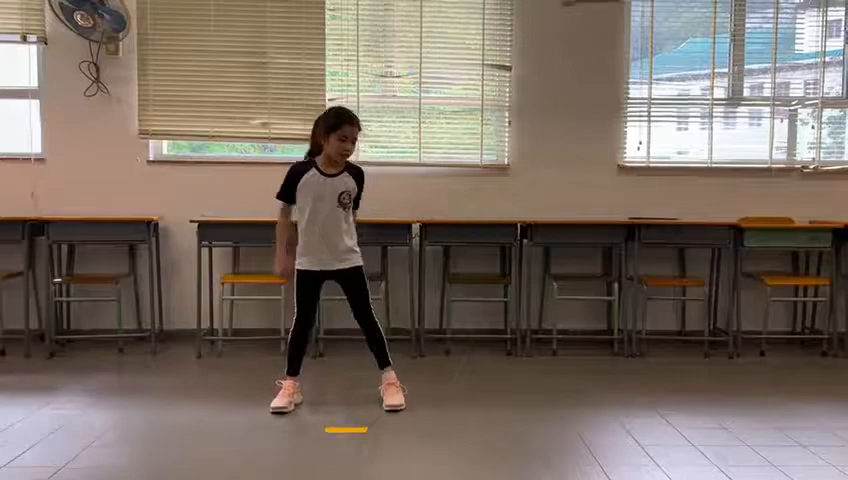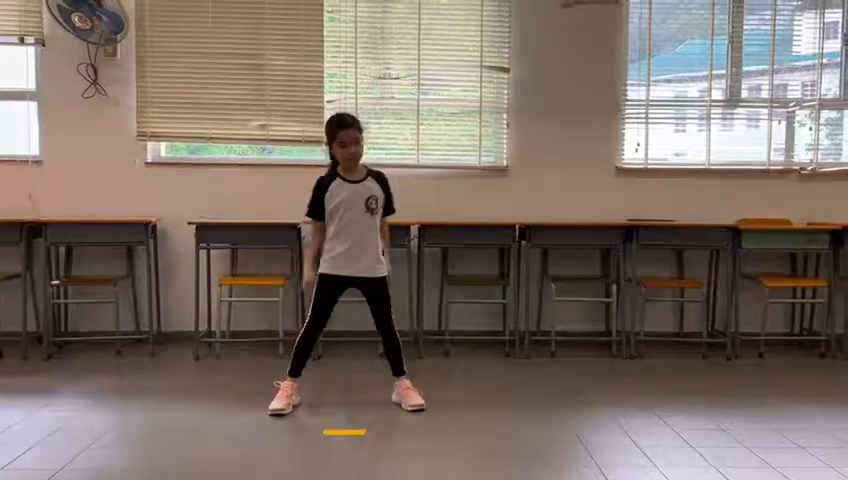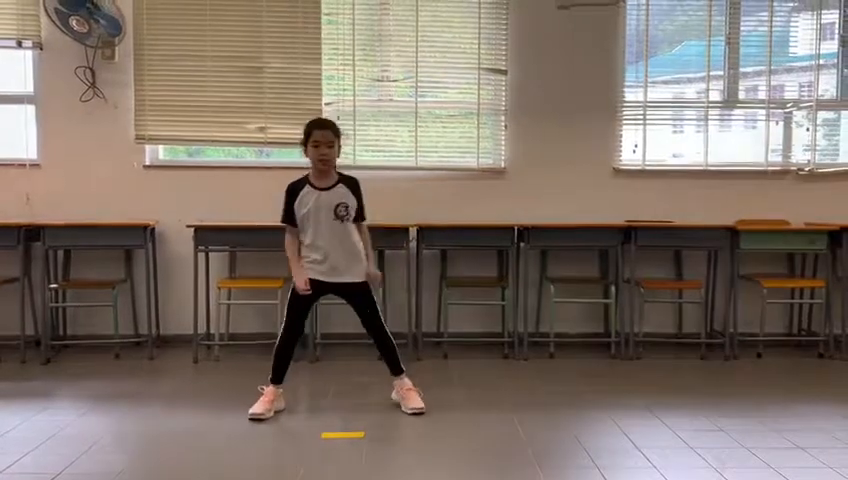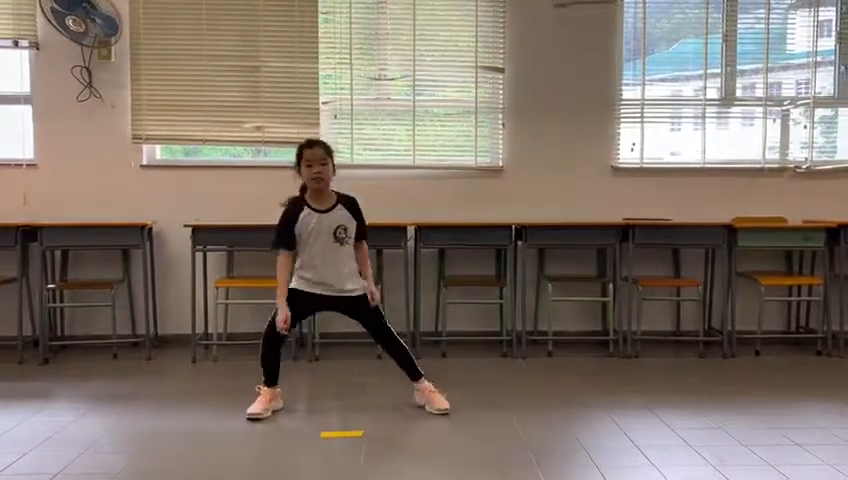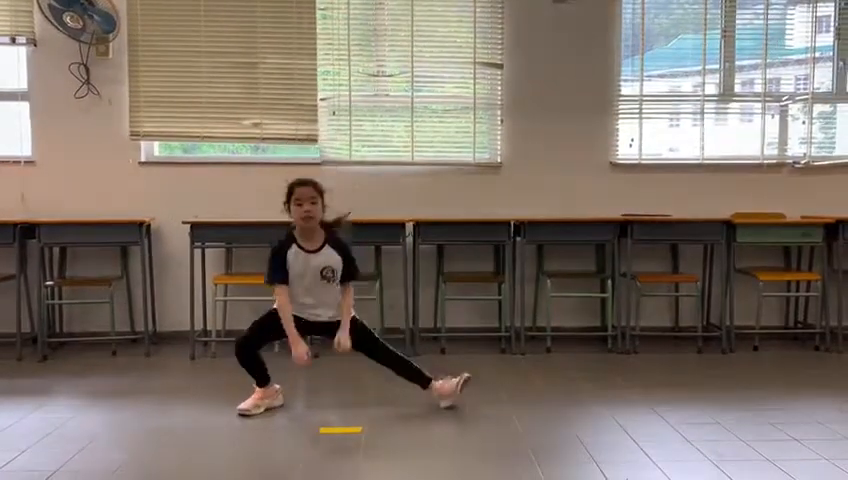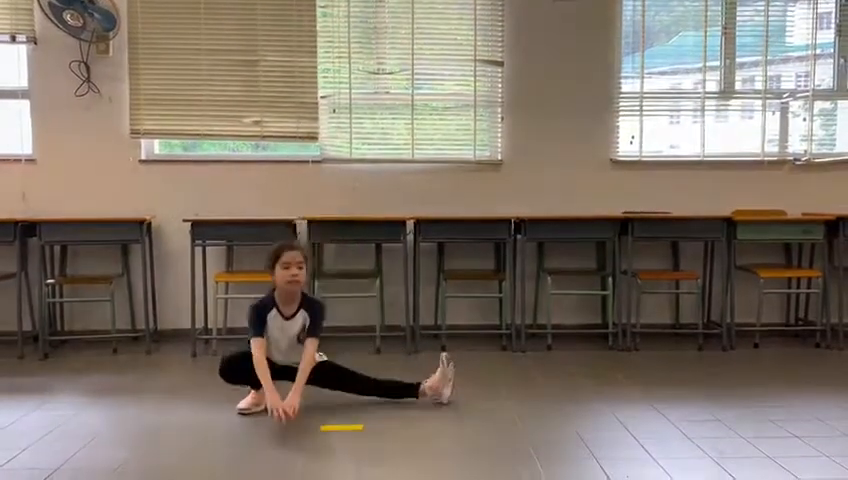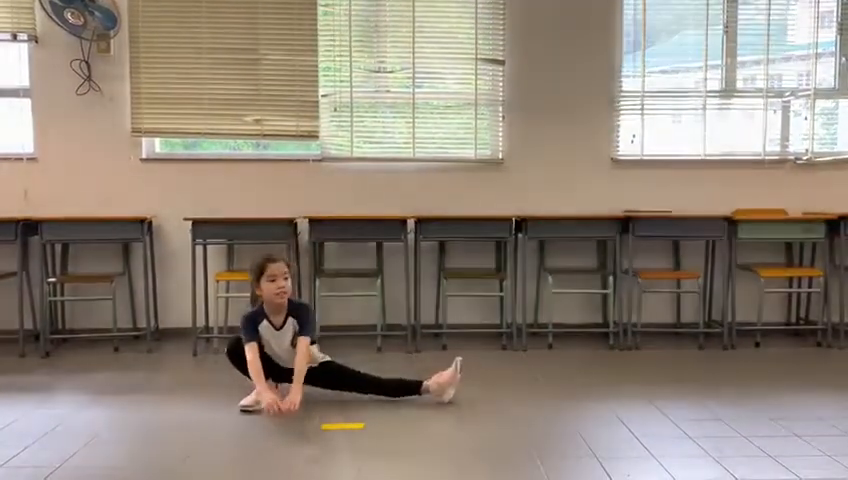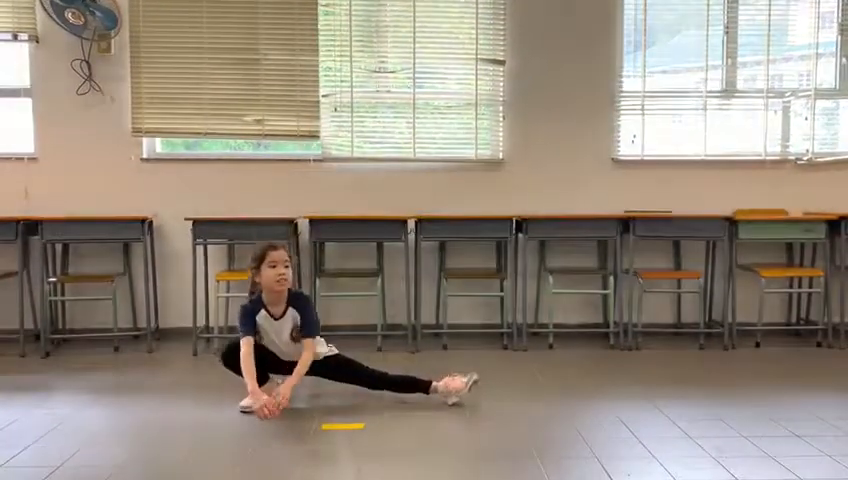
dt=0.4s
person 1, frame 1
left shoulder: (355, 175)
right shoulder: (300, 172)
right elbow: (285, 214)
right wrist: (282, 255)
left hip: (347, 260)
right hip: (308, 261)
left knee: (365, 317)
right knee: (303, 321)
left ankle: (389, 379)
right ankle: (291, 384)
person 1, frame 2
left shoulder: (378, 181)
right shoulder: (326, 185)
right elbow: (318, 230)
left wrist: (385, 258)
right wrist: (309, 267)
left hip: (373, 268)
right hip: (333, 268)
left knee: (386, 325)
right knee: (314, 325)
left ankle: (402, 384)
right ankle: (289, 386)
person 1, frame 3
left shoulder: (350, 186)
right shoulder: (296, 190)
right elbow: (291, 235)
left wrist: (370, 263)
right wrist: (297, 271)
left hip: (351, 274)
right hip: (312, 275)
left knee: (376, 327)
right knee: (290, 331)
left ankle: (402, 384)
right ankle: (273, 392)
person 1, frame 4
left shoulder: (349, 205)
right shoulder: (294, 212)
left elbow: (360, 245)
right elbow: (284, 258)
left wrist: (369, 282)
right wrist: (282, 304)
left hip: (349, 288)
right hip: (306, 287)
left knee: (385, 335)
right knee: (272, 334)
left ankle: (422, 386)
right ankle: (270, 393)
person 1, frame 5
left shoulder: (339, 247)
right shoulder: (282, 249)
left elbow: (347, 290)
right elbow: (281, 296)
left wrist: (344, 329)
right wrist: (295, 340)
left hip: (333, 315)
right hip: (293, 312)
left knee: (378, 349)
right knee: (243, 346)
left ankle: (435, 387)
right ankle: (267, 391)
person 1, frame 6
left shoulder: (314, 307)
right shoulder: (260, 309)
left elbow: (309, 352)
right elbow: (258, 353)
left wrist: (295, 394)
right wrist: (272, 394)
left hip: (306, 363)
right hip: (272, 363)
left knee: (363, 383)
right knee: (228, 369)
left ankle: (425, 389)
right ankle: (259, 392)
person 1, frame 7
left shoulder: (302, 311)
right shoulder: (251, 319)
left elbow: (303, 350)
right elbow: (252, 357)
left wrist: (296, 390)
right wrist: (266, 391)
left hip: (312, 365)
right hip: (275, 366)
left knee: (366, 383)
right knee: (234, 347)
left ankle: (430, 386)
right ankle: (265, 389)
person 1, frame 8
left shoulder: (302, 302)
right shoulder: (250, 310)
left elbow: (308, 350)
right elbow: (246, 351)
left wrist: (289, 385)
right wrist: (255, 392)
left hip: (316, 357)
right hip: (277, 359)
left knee: (373, 378)
right knee: (230, 354)
left ankle: (439, 387)
right ankle: (266, 387)
